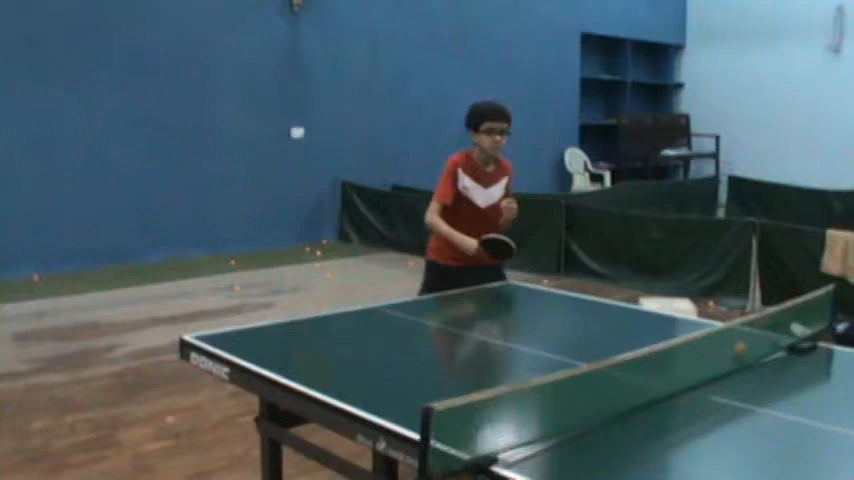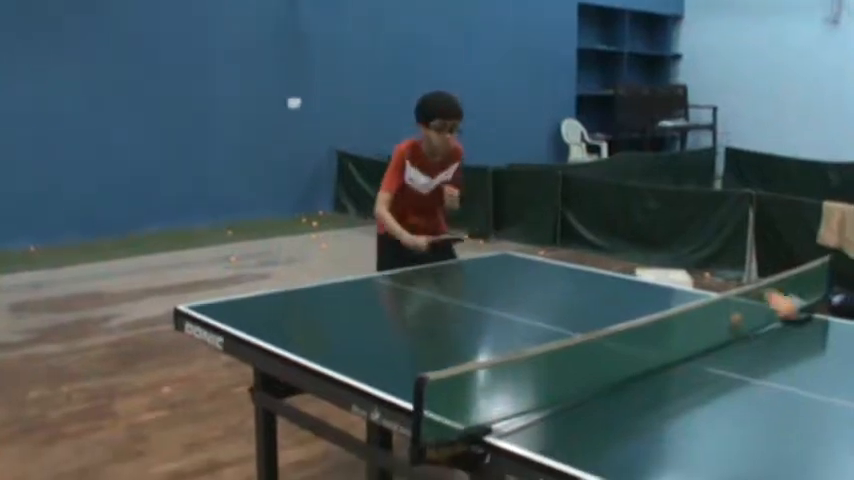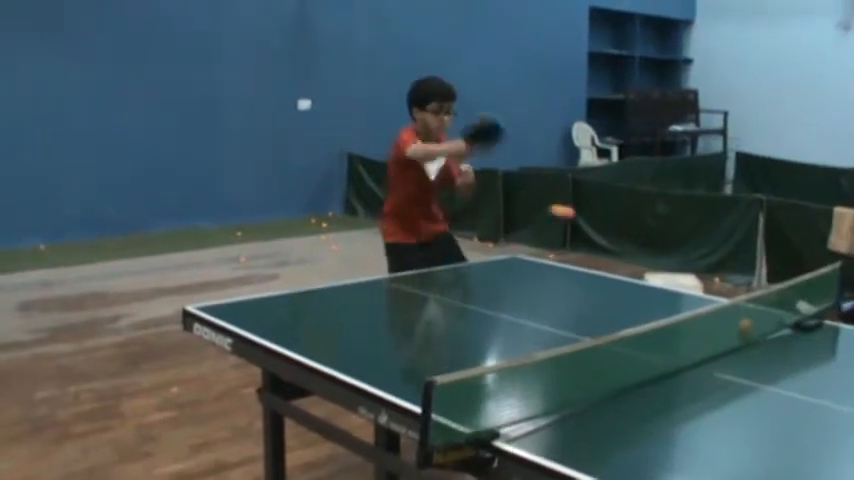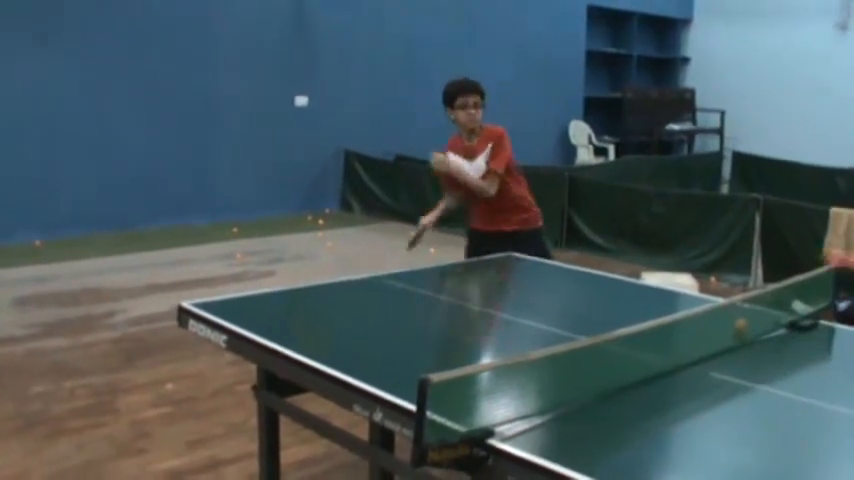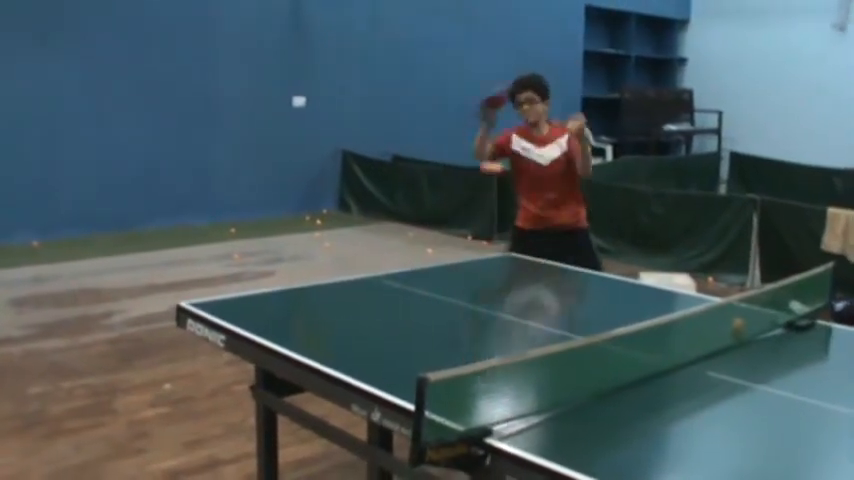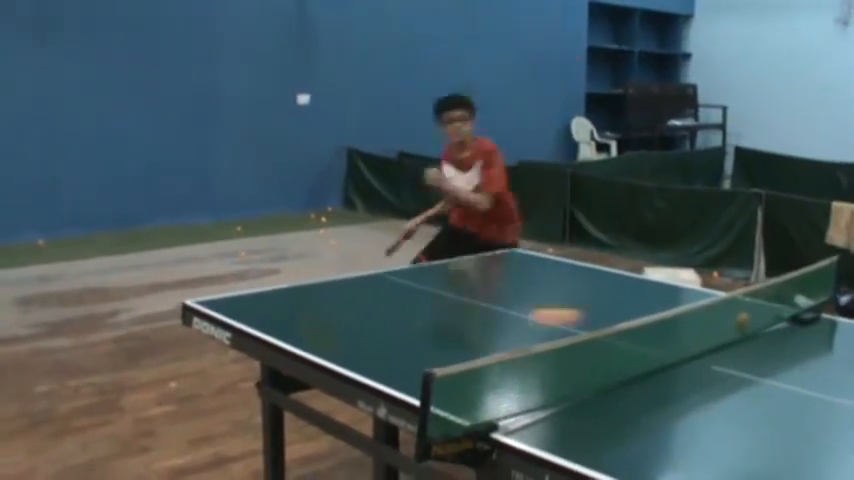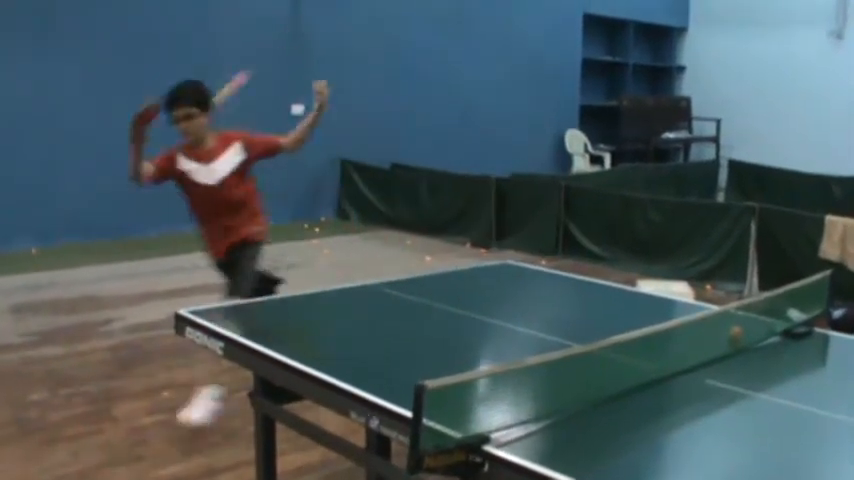
dt=0.5s
person 1, frame 1
left shoulder: (505, 170)
right shoulder: (457, 165)
left elbow: (500, 226)
right elbow: (431, 217)
left wrist: (508, 217)
right wrist: (461, 241)
left hip: (486, 262)
right hip: (445, 262)
person 1, frame 2
left shoulder: (456, 154)
right shoulder: (404, 153)
left elbow: (448, 204)
right elbow: (380, 208)
left wrist: (452, 203)
right wrist: (407, 238)
left hip: (434, 234)
right hip: (395, 234)
person 1, frame 3
left shoulder: (441, 141)
right shoulder: (407, 137)
left elbow: (460, 185)
right elbow: (415, 152)
left wrist: (466, 178)
right wrist: (451, 147)
left hip: (434, 230)
right hip: (402, 236)
person 1, frame 4
left shoulder: (497, 137)
right shoulder: (453, 148)
left elbow: (488, 189)
right elbow: (456, 195)
left wrist: (451, 169)
right wrist: (434, 215)
left hip: (522, 224)
right hip: (483, 228)
person 1, frame 5
left shoulder: (565, 133)
right shoulder: (513, 138)
left elbow: (585, 172)
right elbow: (481, 156)
left wrist: (581, 137)
right wrist: (485, 127)
left hip: (570, 223)
right hip: (529, 226)
person 1, frame 6
left shoulder: (488, 152)
right shoulder: (449, 156)
left elbow: (483, 203)
right elbow: (452, 202)
left wrist: (446, 186)
right wrist: (422, 218)
left hip: (499, 233)
right hip: (463, 227)
person 1, frame 7
left shoulder: (236, 142)
right shoulder: (175, 159)
left elbow: (290, 143)
right elbow: (140, 177)
left wrist: (318, 111)
right wrist: (138, 146)
left hip: (248, 233)
right hip: (221, 244)
left knee: (241, 299)
left ankle: (213, 391)
